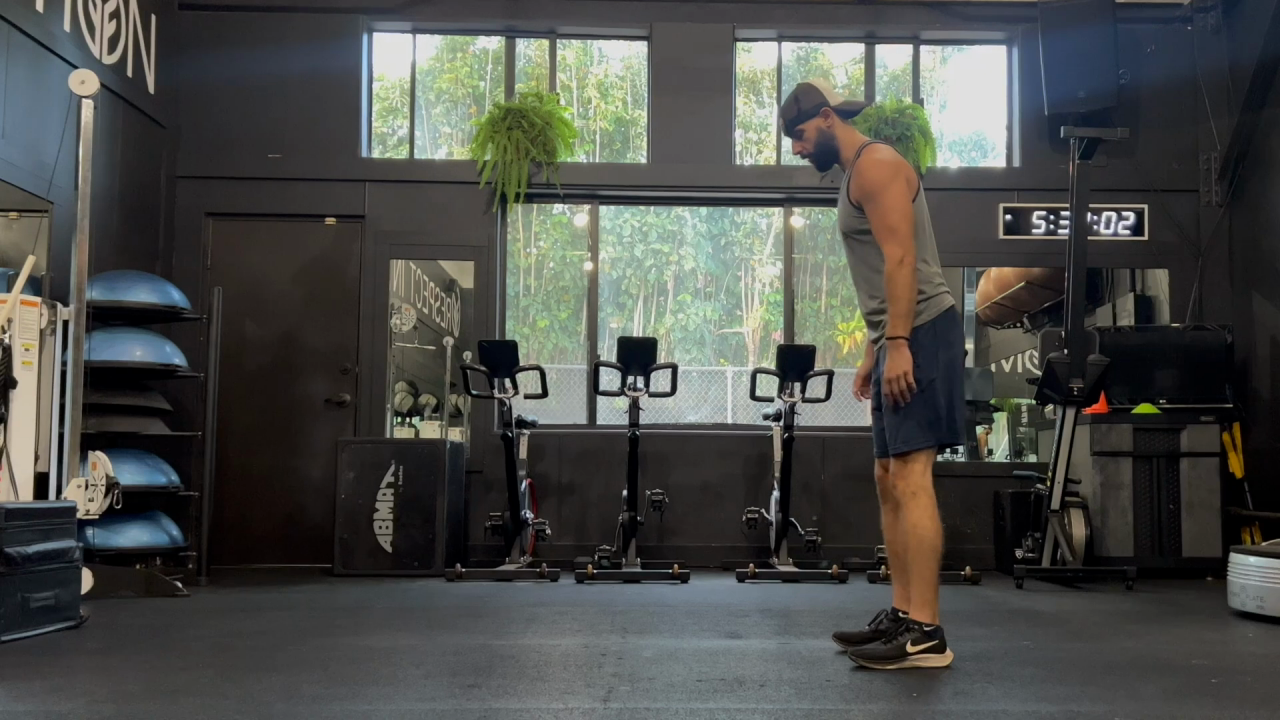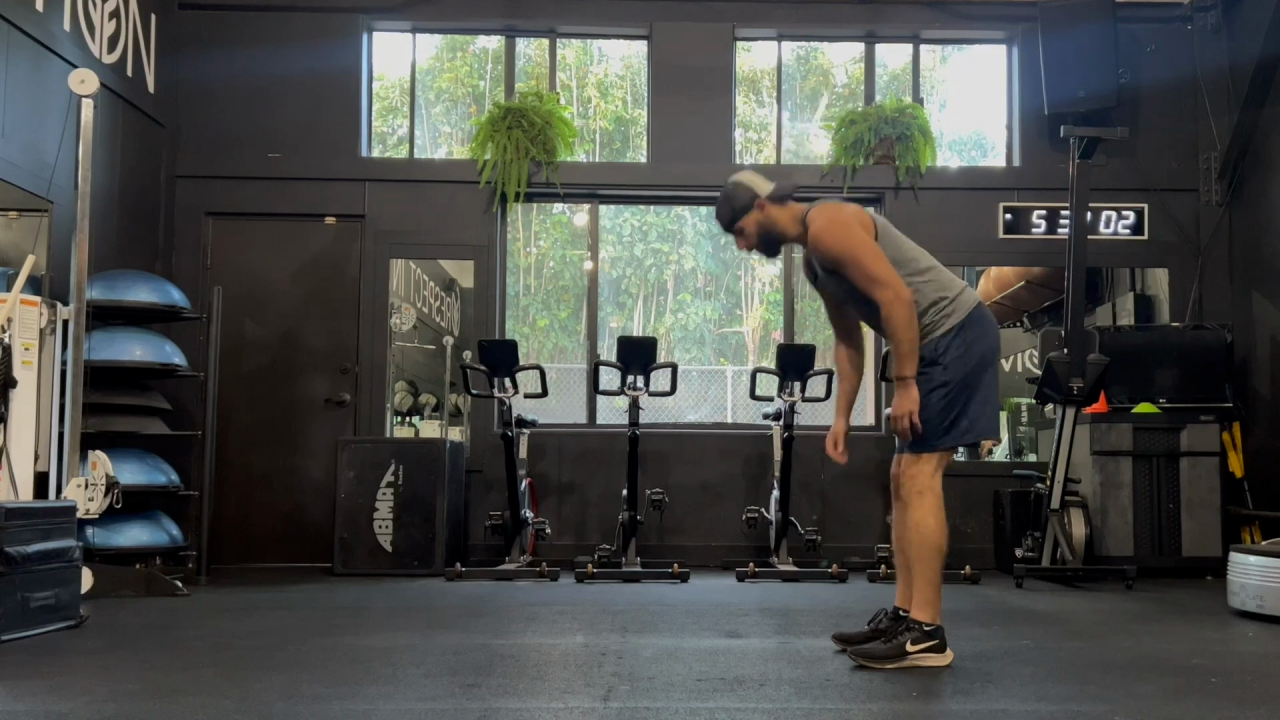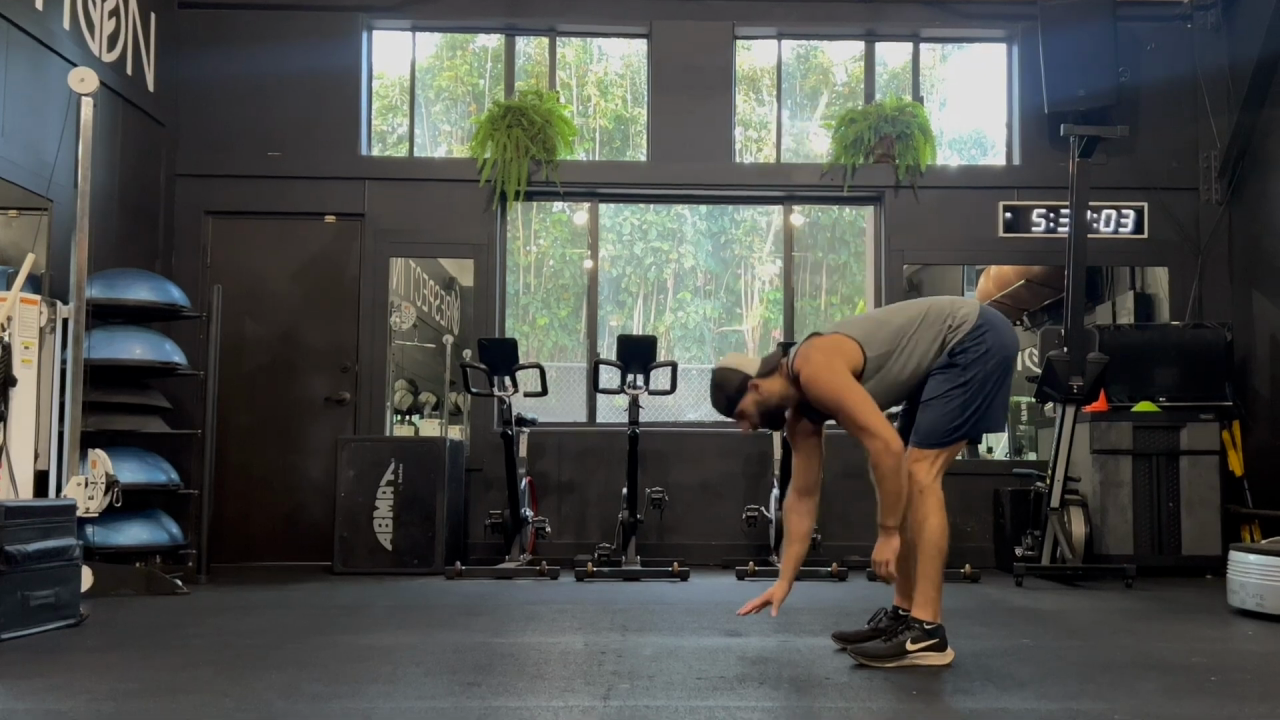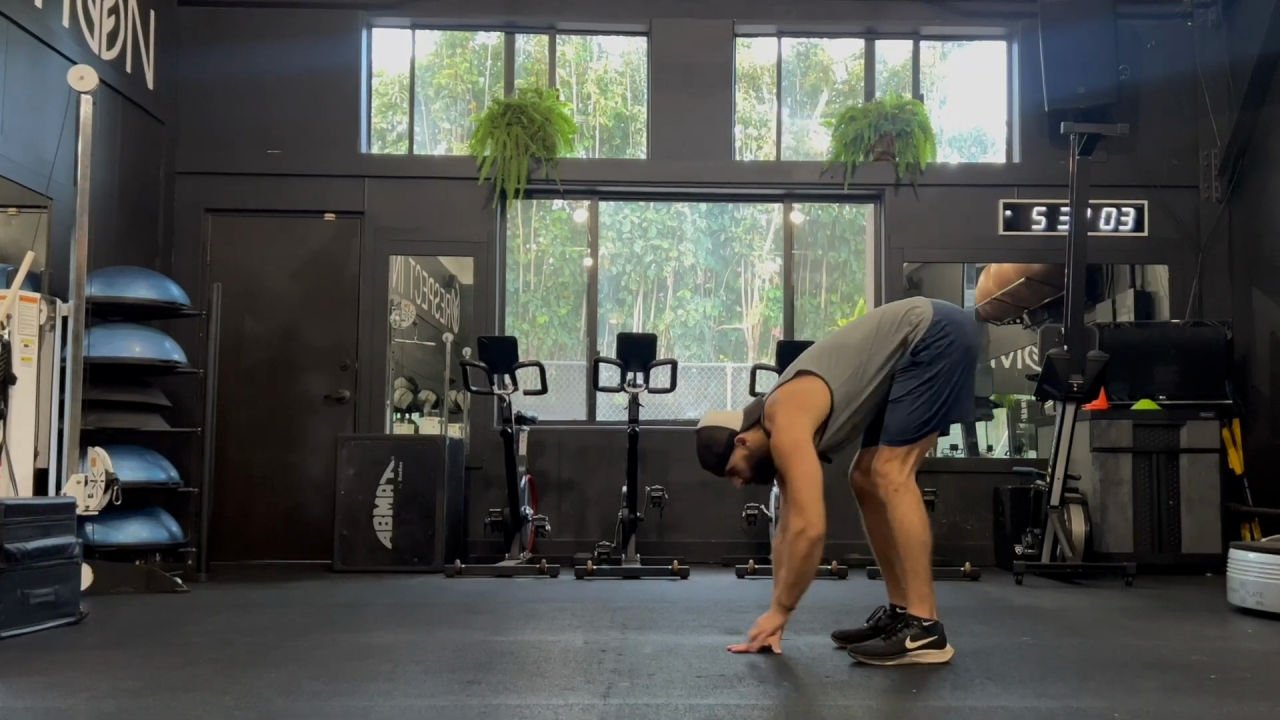
dt=0.5s
person 1, frame 1
left shoulder: (877, 164)
right shoulder: (856, 175)
left elbow: (901, 261)
left wrist: (898, 344)
right wrist: (874, 353)
left hip: (920, 335)
right hip: (902, 339)
left knee: (908, 479)
right knee: (888, 482)
left ankle: (925, 634)
right ankle: (903, 614)
person 1, frame 2
left shoulder: (826, 225)
right shoulder: (812, 259)
left elbow: (898, 297)
right elbow: (849, 340)
left wrist: (904, 385)
right wrist: (841, 418)
left hip: (959, 334)
right hip: (941, 340)
left knee: (918, 475)
right knee: (904, 478)
left ankle: (926, 634)
right ankle: (904, 615)
person 1, frame 3
left shoulder: (815, 370)
right shoulder: (800, 405)
left elbow: (886, 443)
right elbow: (803, 494)
left wrist: (888, 533)
right wrist: (784, 581)
left hip: (977, 338)
right hip: (959, 348)
left knee: (918, 474)
right knee: (904, 478)
left ankle: (926, 632)
right ankle: (904, 613)
person 1, frame 4
left shoulder: (787, 426)
right shoulder: (784, 432)
left elbow: (807, 529)
right elbow: (795, 527)
left wrist: (780, 611)
right wrist: (778, 620)
left hip: (937, 333)
right hip: (923, 340)
left knee: (889, 477)
right knee: (867, 479)
left ankle: (925, 629)
right ankle: (900, 613)
